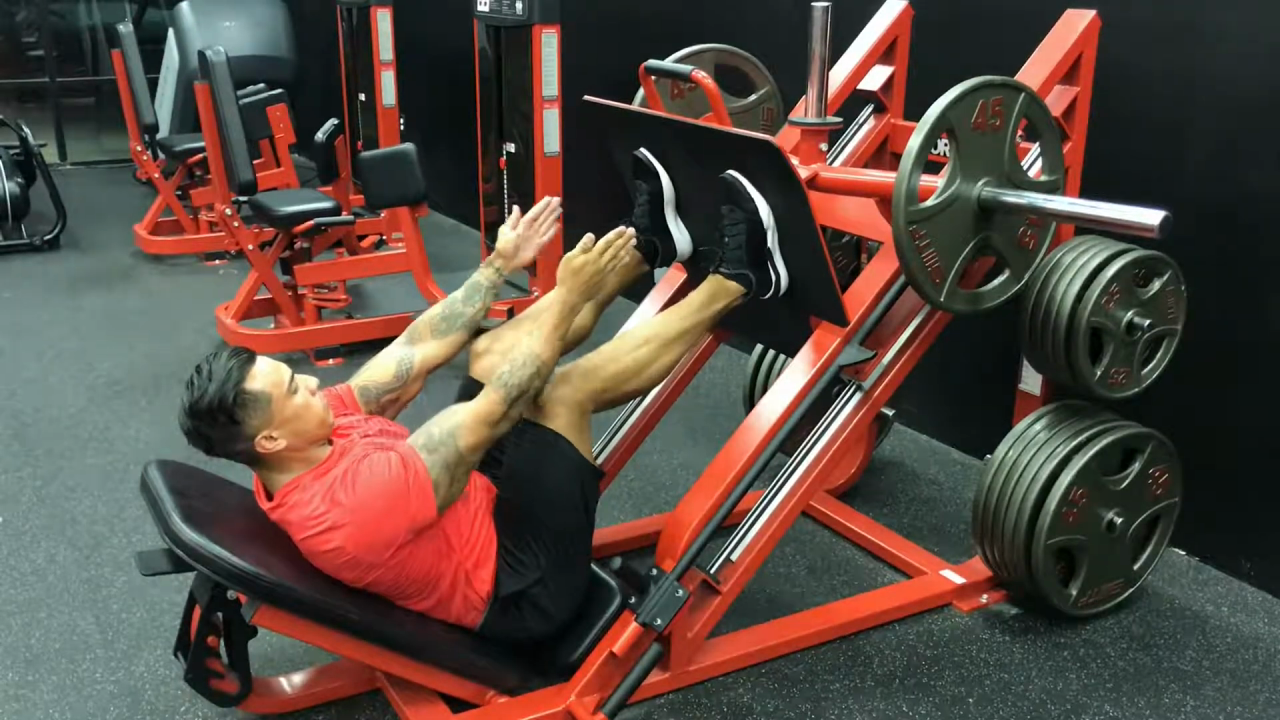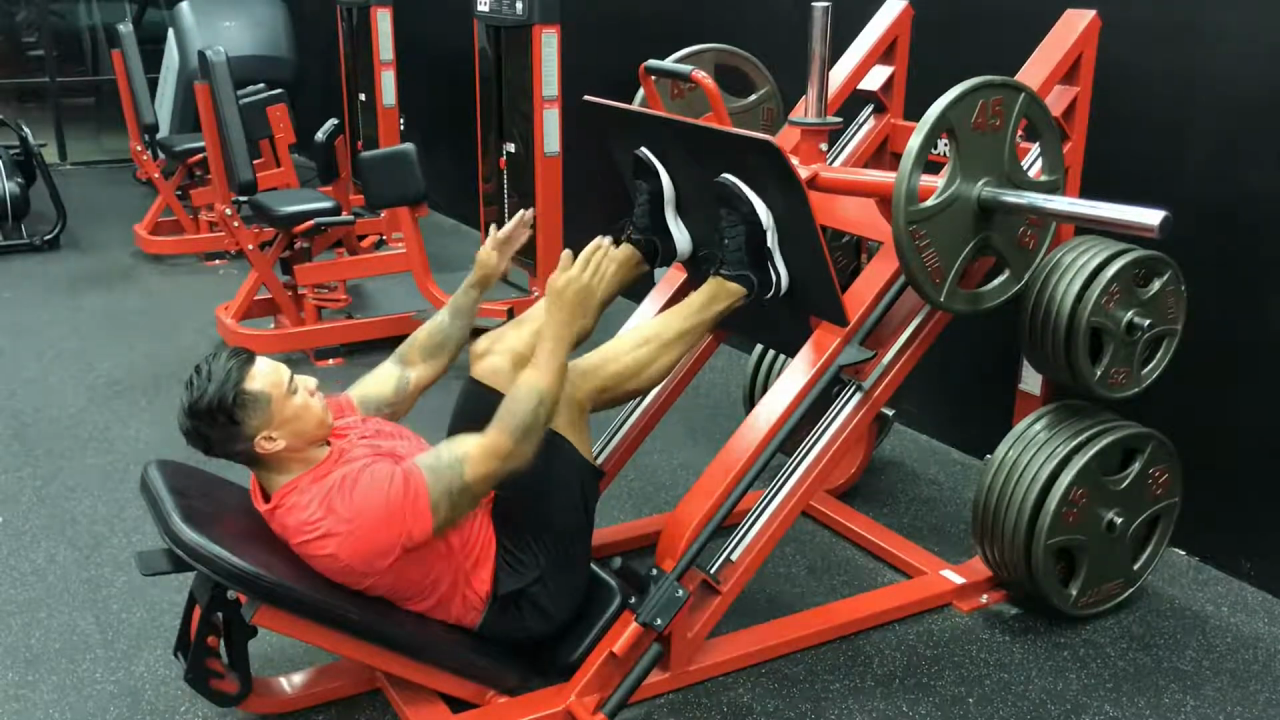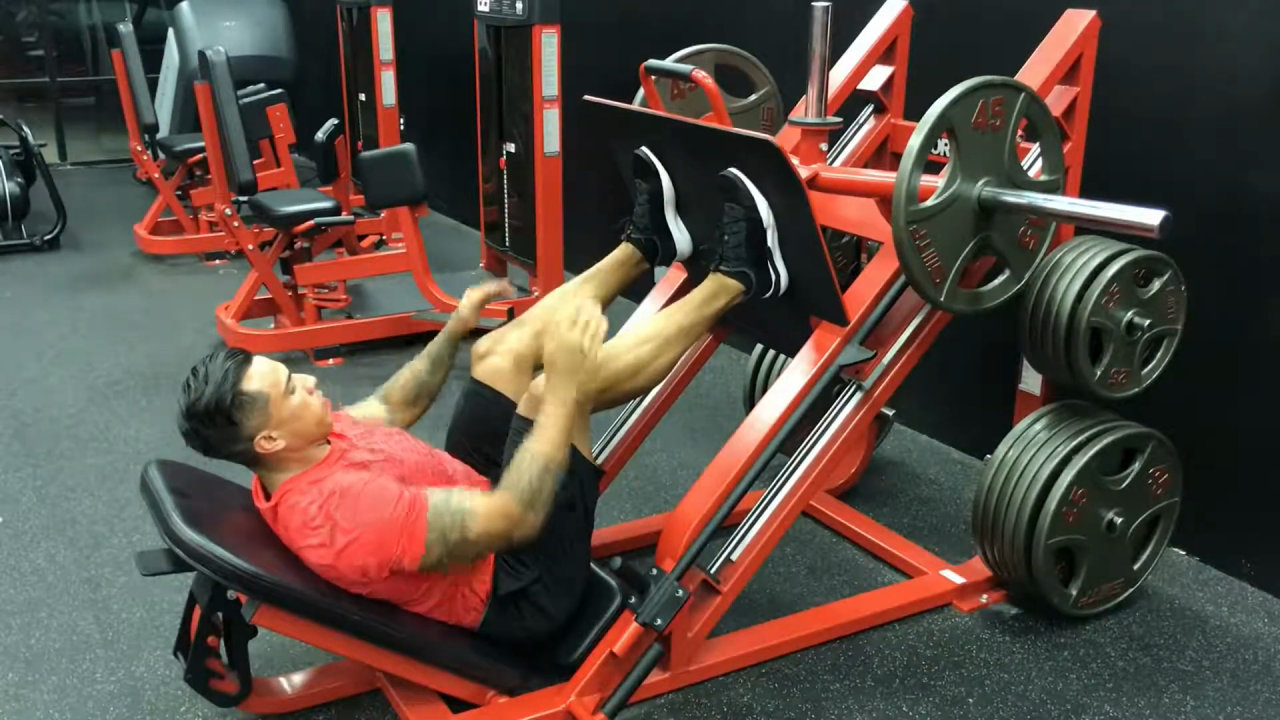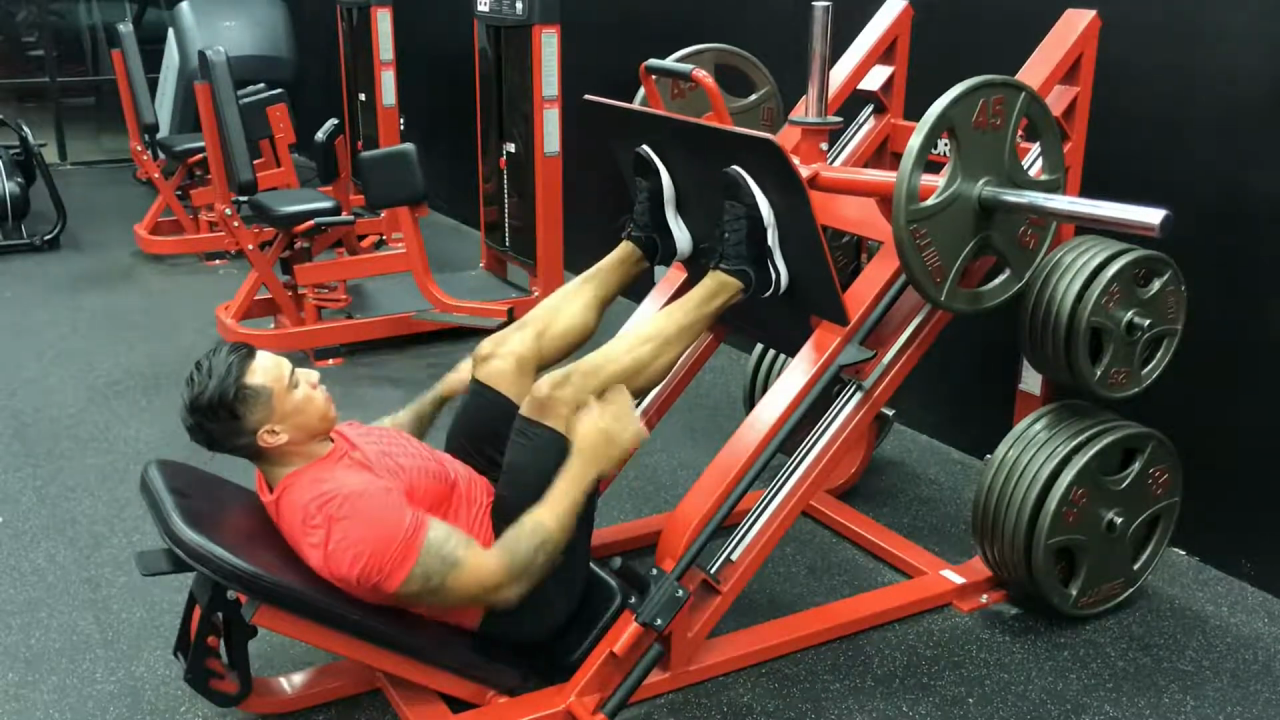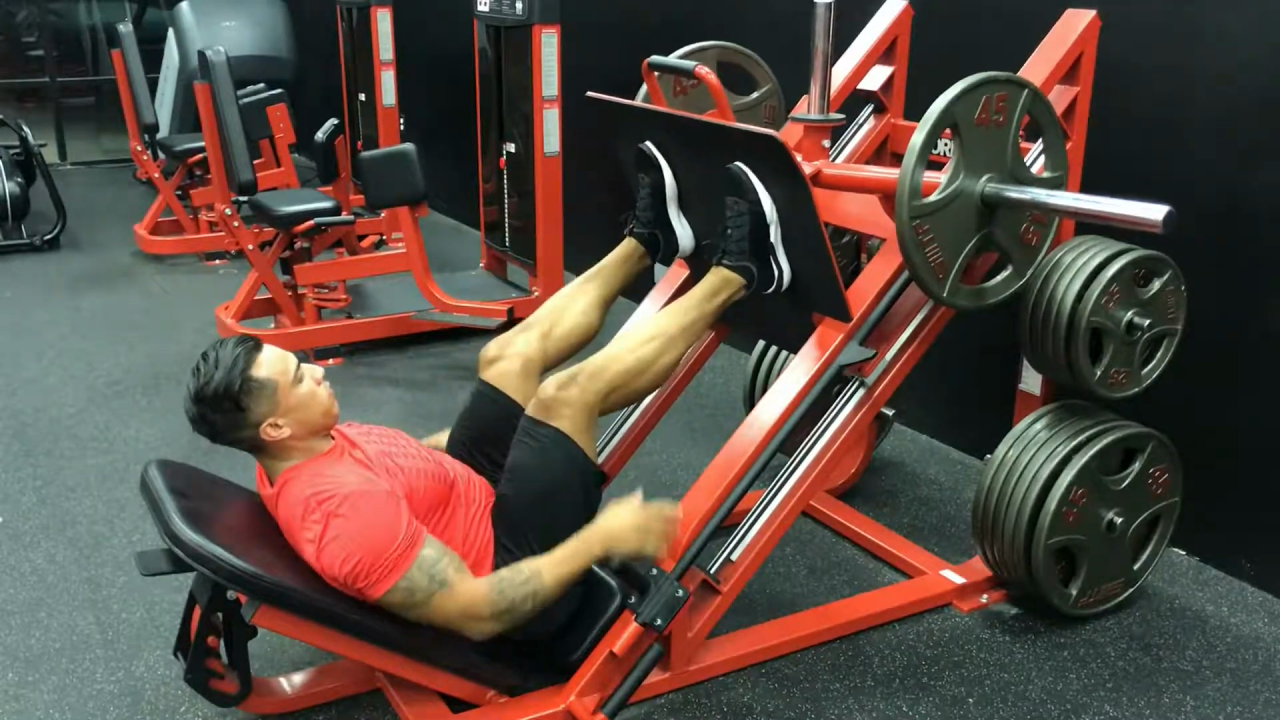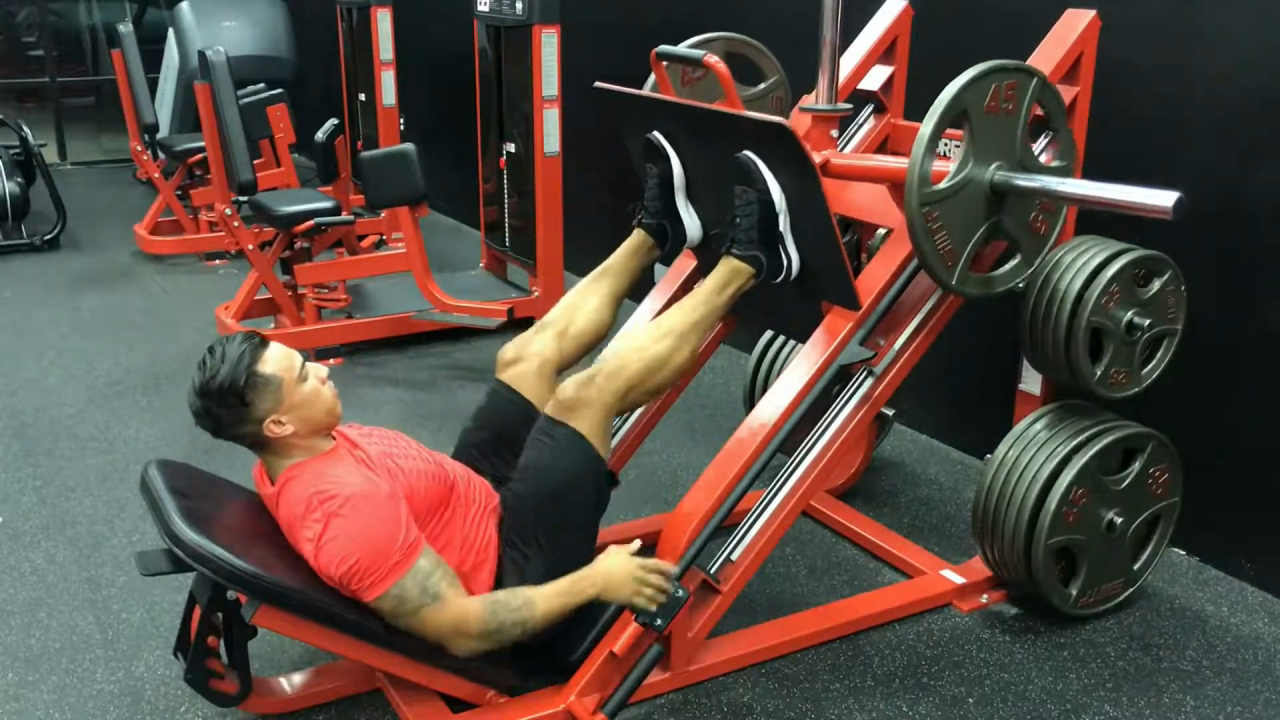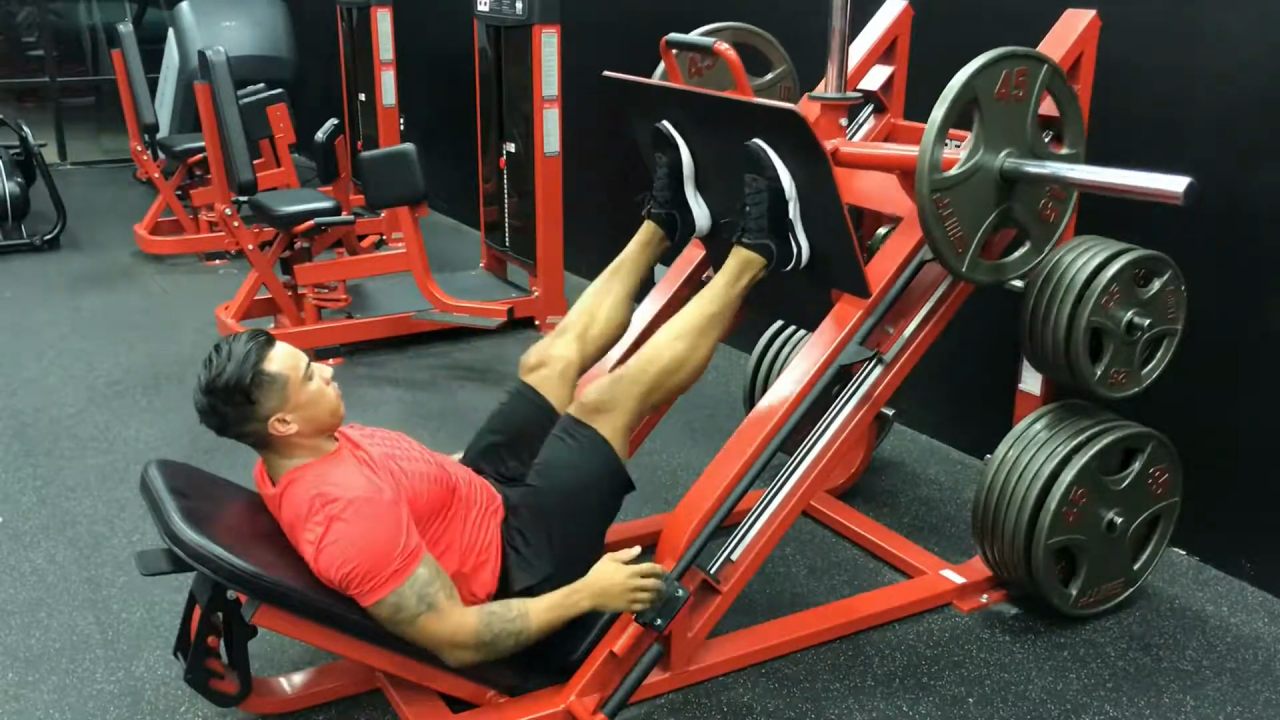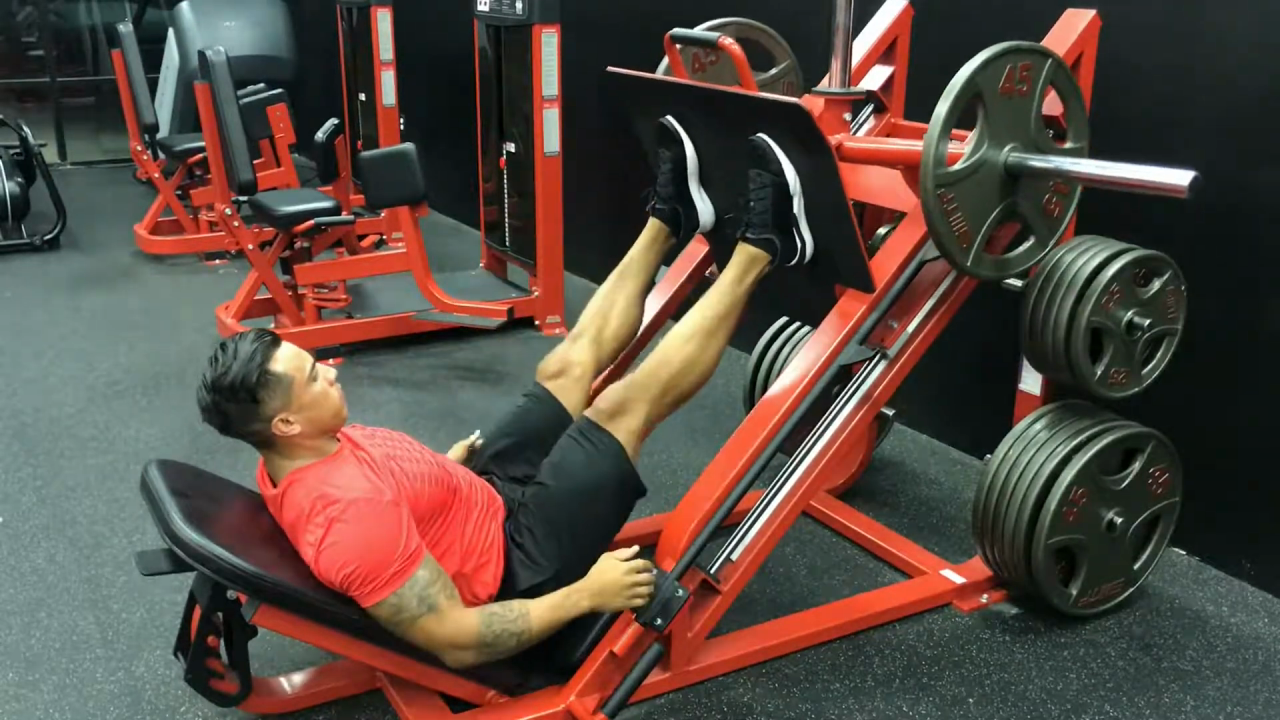
dt=0.1s
person 1, frame 1
left shoulder: (311, 434)
right shoulder: (351, 504)
left elbow: (418, 351)
right elbow: (492, 416)
left wrist: (500, 264)
right wrist: (570, 297)
left hip: (482, 510)
right hip: (520, 587)
left knee: (493, 349)
right knee: (560, 391)
left ankle: (646, 246)
right ankle: (731, 283)
person 1, frame 2
left shoulder: (295, 455)
right shoulder: (345, 508)
left elbow: (407, 373)
right elbow: (507, 451)
left wrist: (478, 280)
right wrist: (561, 319)
left hip: (469, 518)
right hip: (519, 588)
left knee: (496, 352)
right knee: (559, 387)
left ankle: (644, 246)
right ankle: (733, 284)
person 1, frame 3
left shoulder: (296, 458)
right shoulder: (346, 514)
left elbow: (389, 410)
right elbow: (514, 519)
left wrist: (451, 331)
right wrist: (566, 385)
left hip: (464, 516)
right hip: (519, 589)
left knee: (498, 353)
right knee: (557, 390)
left ankle: (644, 246)
right ankle: (733, 281)
person 1, frame 4
left shoulder: (292, 460)
right shoulder: (345, 515)
right elbow: (498, 580)
left wrist: (439, 393)
right wrist: (586, 463)
left hip: (477, 505)
right hip: (517, 589)
left knee: (501, 354)
right knee: (557, 394)
left ankle: (645, 243)
right ankle: (732, 280)
person 1, frame 5
left shoulder: (294, 460)
right shoulder: (343, 513)
right elbow: (478, 614)
left wrist: (441, 444)
right wrist: (599, 540)
left hip: (476, 509)
right hip: (518, 590)
left knee: (508, 356)
right knee: (563, 396)
left ankle: (647, 240)
right ankle: (734, 276)
person 1, frame 6
left shoulder: (294, 457)
right shoulder: (343, 512)
right elbow: (464, 630)
left wrist: (444, 466)
right wrist: (592, 583)
left hip: (478, 500)
right hip: (516, 566)
left knee: (522, 356)
right knee: (578, 396)
left ankle: (654, 232)
right ankle: (743, 266)
person 1, frame 7
left shoulder: (296, 461)
right shoulder: (346, 516)
right elbow: (459, 643)
left wrist: (450, 471)
right wrist: (590, 593)
left hip: (485, 503)
right hip: (523, 570)
left knee: (551, 360)
right knee: (605, 400)
left ankle: (663, 223)
right ankle: (753, 258)
person 1, frame 8
left shoulder: (298, 456)
right shoulder: (346, 518)
right elbow: (458, 644)
left wrist: (447, 464)
right wrist: (588, 594)
left hip: (488, 499)
right hip: (523, 568)
left knee: (567, 366)
right knee: (621, 406)
left ankle: (668, 220)
right ankle: (759, 251)
